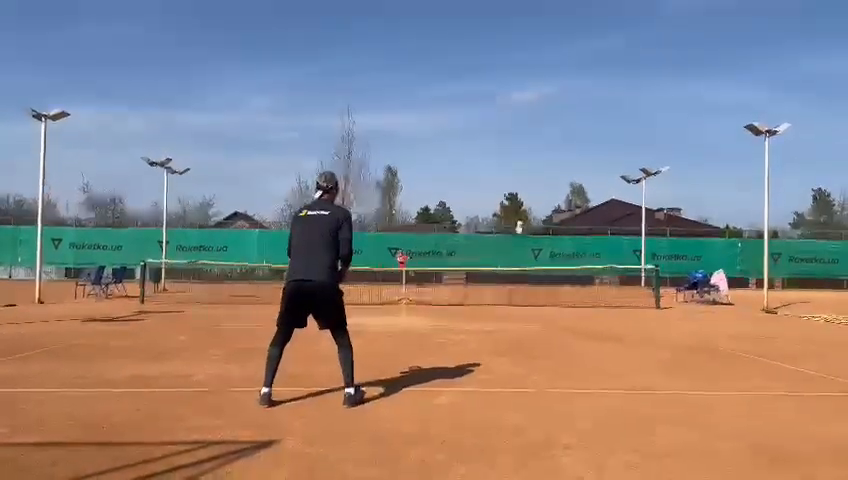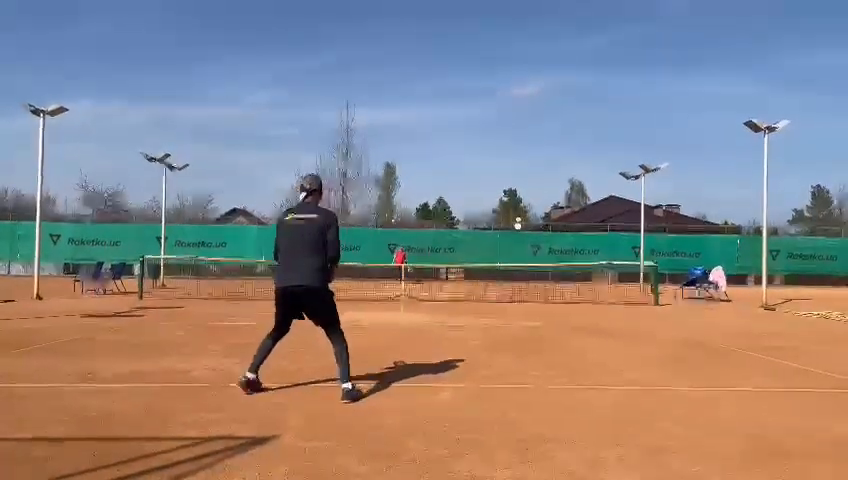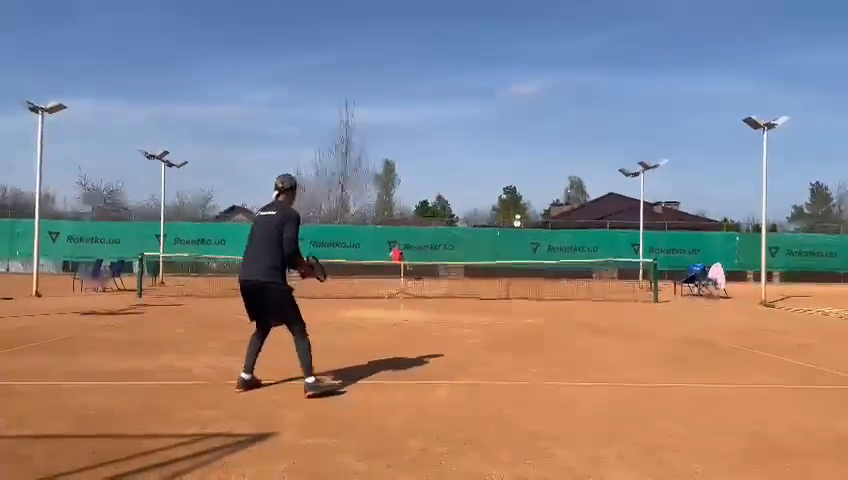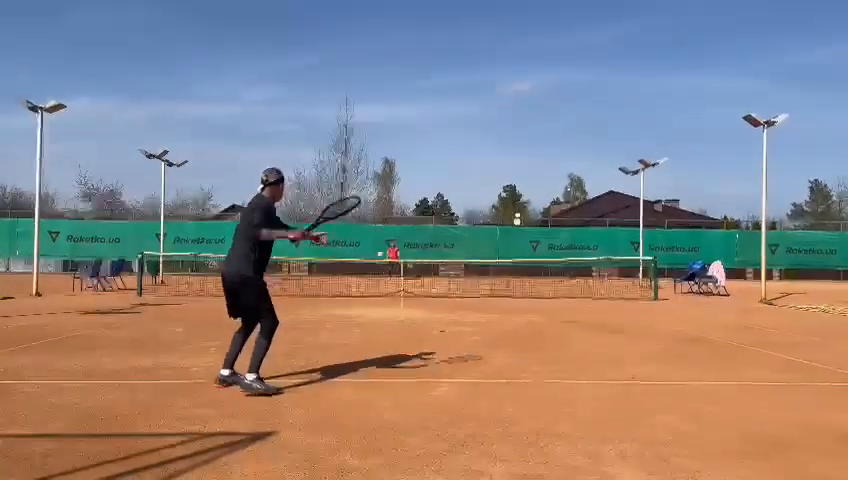
dt=0.3s
person 1, frame 1
left shoulder: (300, 214)
right shoulder: (341, 214)
left elbow: (291, 251)
right elbow: (346, 252)
right wrist: (342, 272)
left hip: (294, 282)
right hip: (324, 283)
left knee: (281, 336)
right knee: (341, 337)
left ankle: (266, 391)
right ankle: (350, 392)
person 1, frame 2
left shoulder: (286, 217)
right shoulder: (327, 217)
left elbow: (278, 254)
right elbow: (333, 255)
right wrist: (329, 273)
left hip: (283, 284)
right hip: (312, 285)
left knee: (279, 330)
right knee: (335, 334)
left ankle: (250, 376)
right ankle: (347, 387)
person 1, frame 3
left shoulder: (261, 213)
right shoulder: (290, 214)
right elbow: (290, 251)
left wrist: (296, 265)
right wrist: (305, 267)
left hip: (247, 278)
right hip: (270, 280)
left knee: (262, 326)
right knee: (298, 329)
left ankle: (246, 377)
right ankle: (310, 380)
person 1, frame 4
left shoulder: (263, 206)
right shoulder: (261, 206)
left elbow: (280, 228)
right elbow: (259, 233)
left wrist: (307, 235)
right wrist: (289, 234)
left hip: (234, 274)
right hip: (244, 274)
left knee: (248, 323)
right knee: (269, 323)
left ankle: (226, 373)
right ankle: (251, 378)
